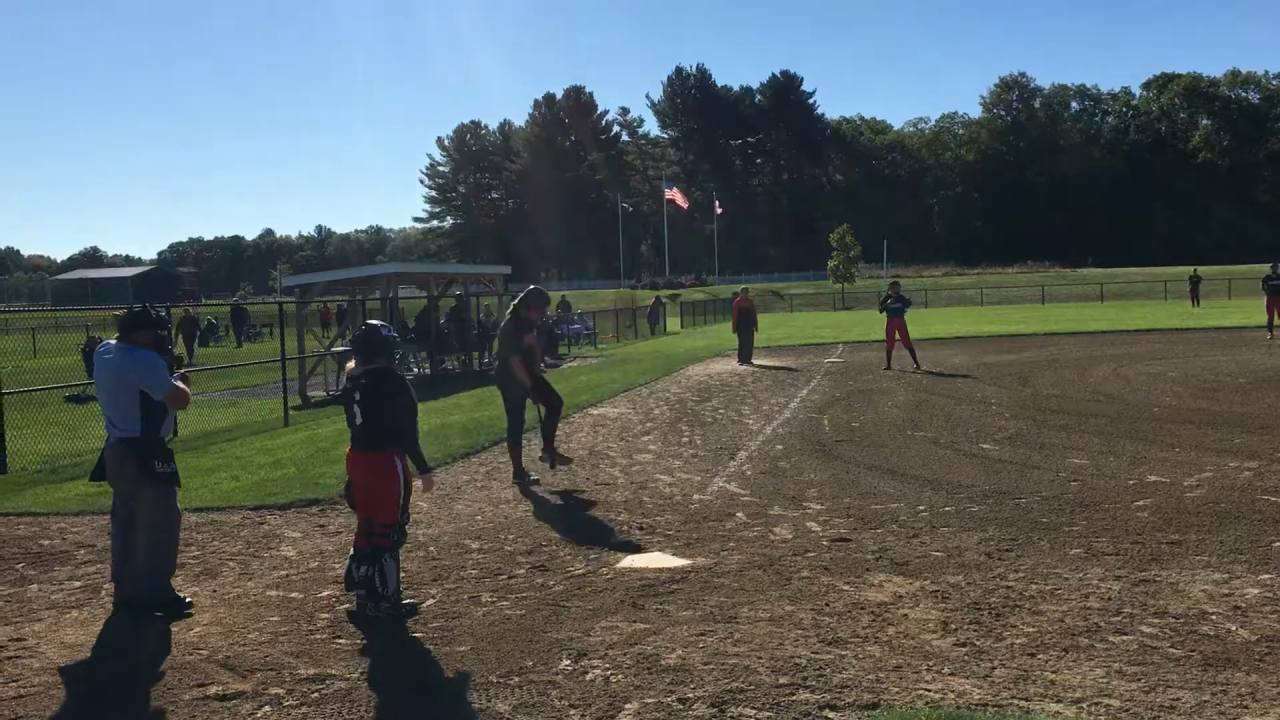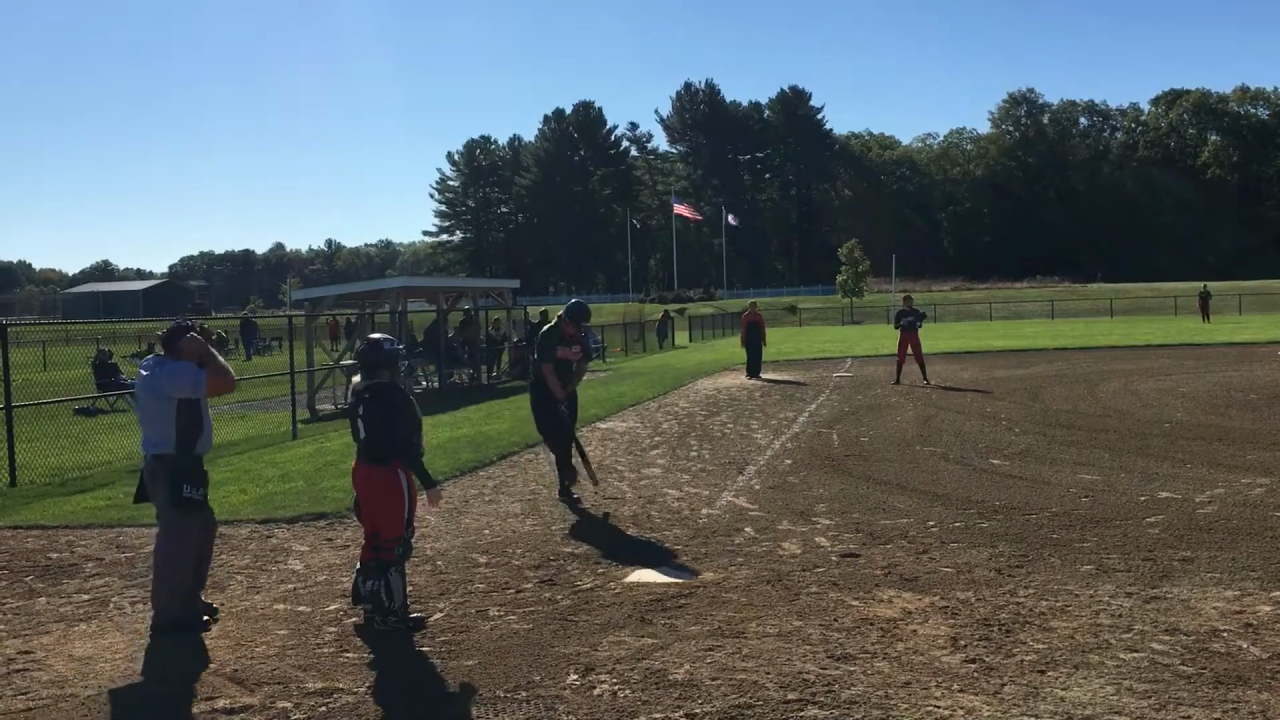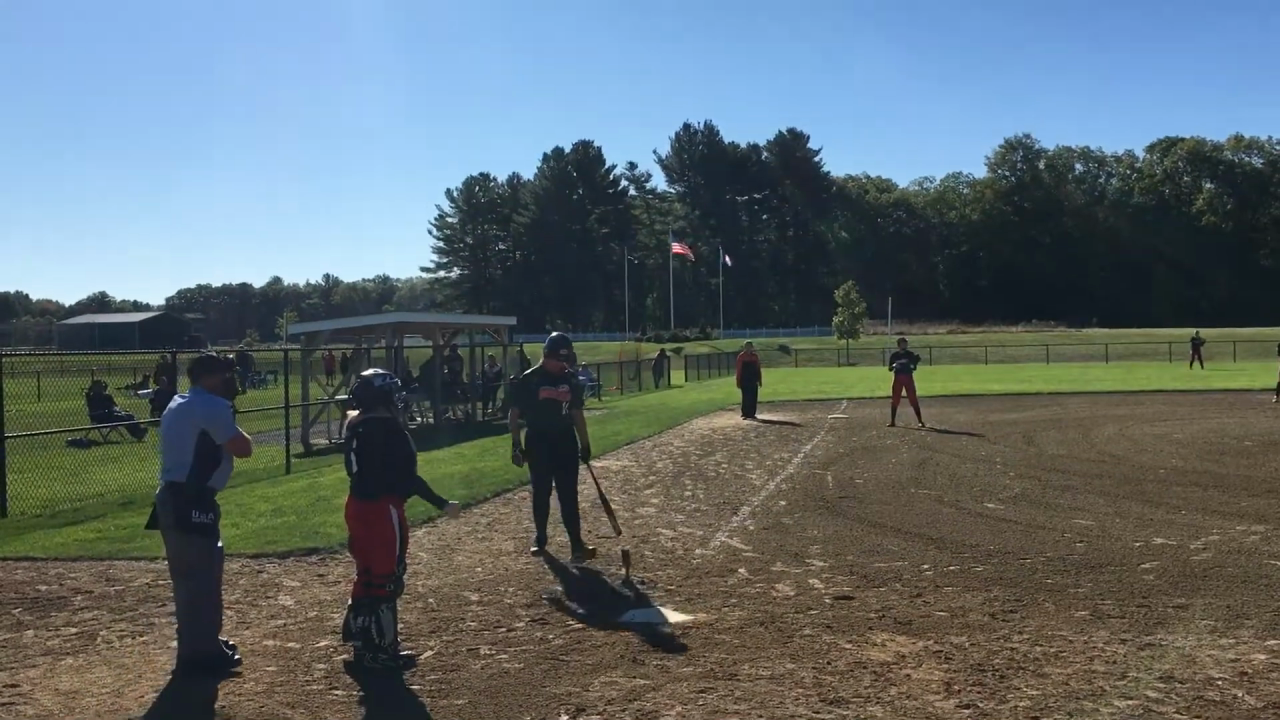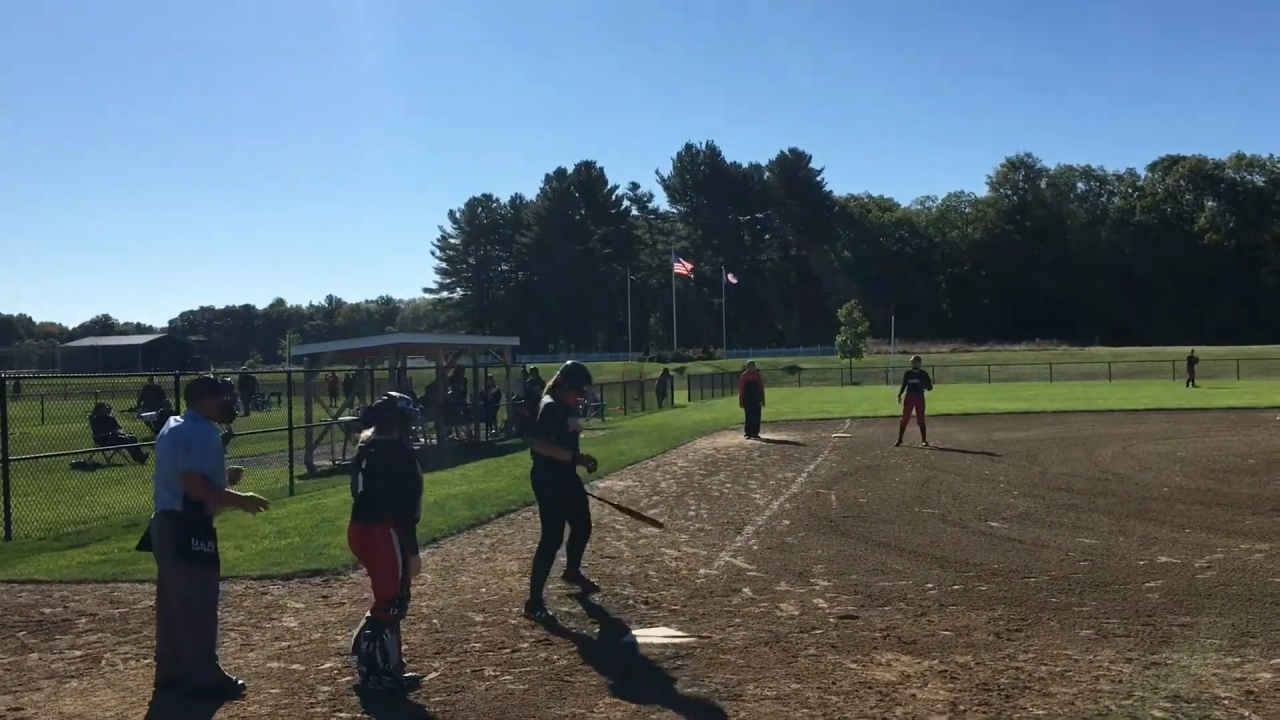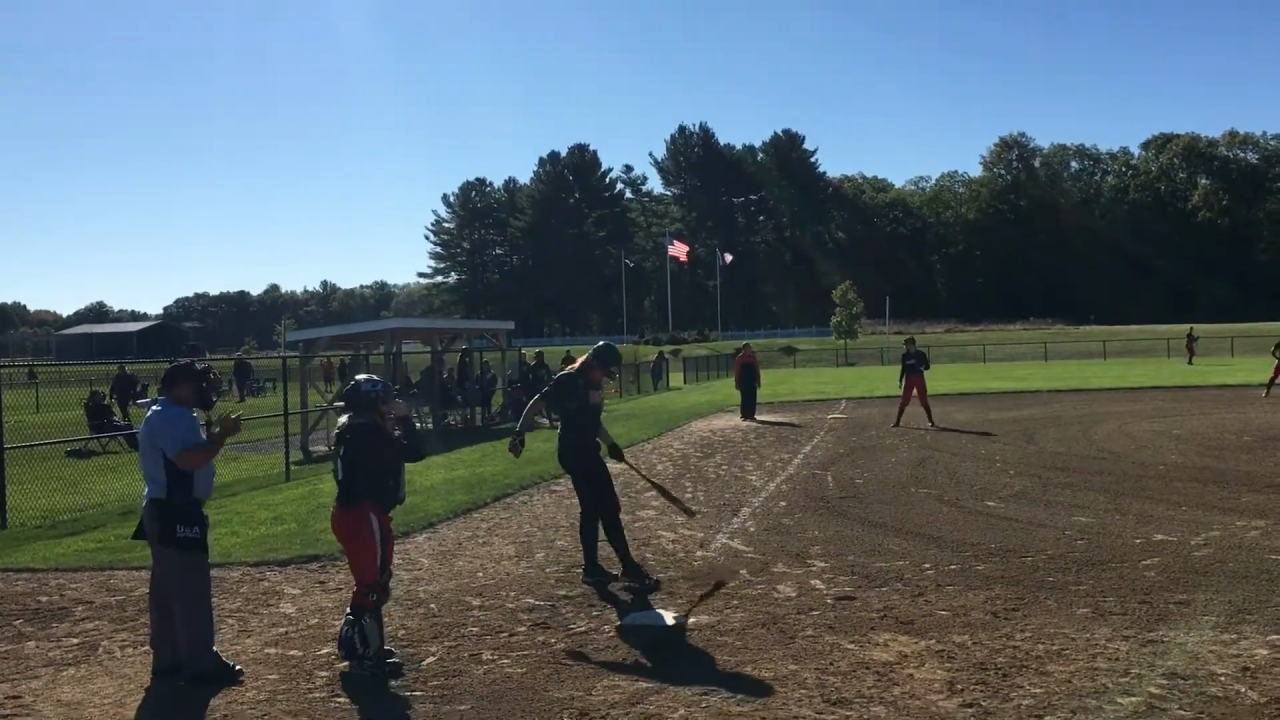
dt=1s
person 1, frame 1
left shoulder: (104, 353)
right shoulder: (143, 360)
right elbow: (179, 400)
left wrist: (142, 340)
right wrist: (179, 381)
left hip: (118, 450)
right hip: (144, 453)
left knee: (126, 522)
right knee: (161, 522)
left ankle: (128, 591)
right ankle: (157, 593)
person 1, frame 2
left shoulder: (151, 368)
right shoulder: (178, 372)
right elbow: (226, 382)
right wrist: (206, 349)
left hip: (165, 465)
right hip: (176, 470)
left knee: (201, 529)
right knee: (177, 540)
left ankle: (187, 600)
right ankle: (170, 614)
person 1, frame 3
left shoulder: (179, 405)
right shoulder: (211, 407)
right elbow: (243, 448)
right wrist: (234, 430)
left hip: (175, 498)
right hip: (191, 503)
left knee: (189, 574)
right knee: (202, 575)
left ankle: (199, 642)
right ankle: (199, 652)
person 1, frame 4
left shoulder: (174, 426)
right shoulder: (201, 431)
right elbow: (196, 486)
right wrist: (241, 500)
left hip: (167, 523)
right hip: (188, 528)
left knee: (173, 601)
right knee: (199, 602)
left ankle: (172, 671)
right ankle: (203, 677)
person 1, frame 5
left shoulder: (166, 415)
right shoulder: (173, 416)
left elbow: (188, 458)
right elbow: (191, 460)
left wrist: (215, 433)
right wrist: (222, 433)
left hip: (165, 512)
right hip: (176, 515)
left knee: (166, 587)
right knee: (191, 588)
left ankle: (168, 659)
right ankle: (201, 664)
person 2, frame 1
left shoulder: (352, 381)
right shoulder: (391, 381)
left elbow: (356, 423)
right elbow: (403, 431)
right wrist: (423, 468)
left hip: (359, 458)
right hip: (386, 460)
left knee: (368, 526)
right knee: (389, 529)
left ankle: (365, 593)
right ankle: (384, 599)
person 2, frame 2
left shoulder: (359, 393)
right shoulder: (393, 395)
left elbow: (363, 436)
right elbow: (406, 445)
right wrist: (428, 483)
left hip: (365, 470)
right hip: (390, 474)
left knee: (375, 539)
right knee: (394, 543)
left ankle: (372, 604)
right ankle: (391, 612)
person 2, frame 3
left shoulder: (356, 426)
right shoulder: (388, 428)
right elbow: (406, 475)
right wrist: (441, 504)
left hip: (359, 505)
right hip: (383, 509)
left knee: (367, 575)
right knee: (387, 578)
left ankle: (362, 641)
right ankle: (380, 649)
person 2, frame 4
left shoulder: (367, 447)
right shoulder: (397, 452)
right elbow: (401, 505)
right wrist: (412, 550)
left hip: (361, 529)
right hip: (382, 532)
left knee: (388, 596)
right knee: (392, 602)
left ankle: (369, 659)
right ankle: (382, 673)
person 2, frame 5
left shoulder: (349, 430)
right shoulder: (370, 433)
left elbow: (388, 454)
right elbow: (415, 453)
left wrist: (392, 422)
right wrist: (404, 418)
left hip: (348, 513)
right hip: (366, 517)
left knee: (368, 584)
right knee: (373, 588)
left ankle: (361, 647)
right ankle: (365, 657)
person 3, frame 1
left shoulder: (531, 322)
right shoulder: (511, 327)
right elbow: (514, 362)
left wrist: (537, 373)
right wrist: (530, 387)
left hip: (528, 374)
right hip: (510, 378)
left knee: (555, 403)
right knee: (516, 423)
left ankle: (549, 450)
right ankle: (518, 471)
person 3, frame 2
left shoulder: (581, 338)
right shoulder: (548, 335)
left elbow: (581, 368)
right elbow: (547, 371)
left wrist: (568, 392)
right wrist: (560, 399)
left hip: (566, 392)
right hip: (543, 390)
left knee: (566, 438)
right knee: (548, 431)
left ankle: (565, 488)
right ankle: (567, 469)
person 3, frame 3
left shoulder: (571, 380)
right shoulder: (529, 379)
left elbow: (577, 414)
right elbow: (514, 415)
left wrist: (585, 444)
right wrist: (516, 445)
left hip: (566, 444)
right hip: (537, 444)
left knee: (569, 495)
right knee: (541, 494)
left ankle: (577, 547)
right ankle: (541, 537)
person 3, frame 4
left shoulder: (567, 408)
right shoulder: (550, 408)
right elbow: (539, 444)
left wrist: (578, 461)
right wrist: (576, 457)
left hip: (566, 475)
right hip: (548, 477)
left knee: (582, 525)
right knee: (552, 538)
left ankle: (572, 571)
right ankle: (534, 602)
person 3, frame 5
left shoulder: (594, 384)
right shoulder: (569, 380)
right elbow: (537, 404)
left wrist: (611, 443)
right wrist: (520, 434)
left hip: (588, 449)
right hip: (574, 451)
left knee: (593, 507)
right knee: (607, 505)
left ankle: (591, 568)
right ankle: (629, 569)
